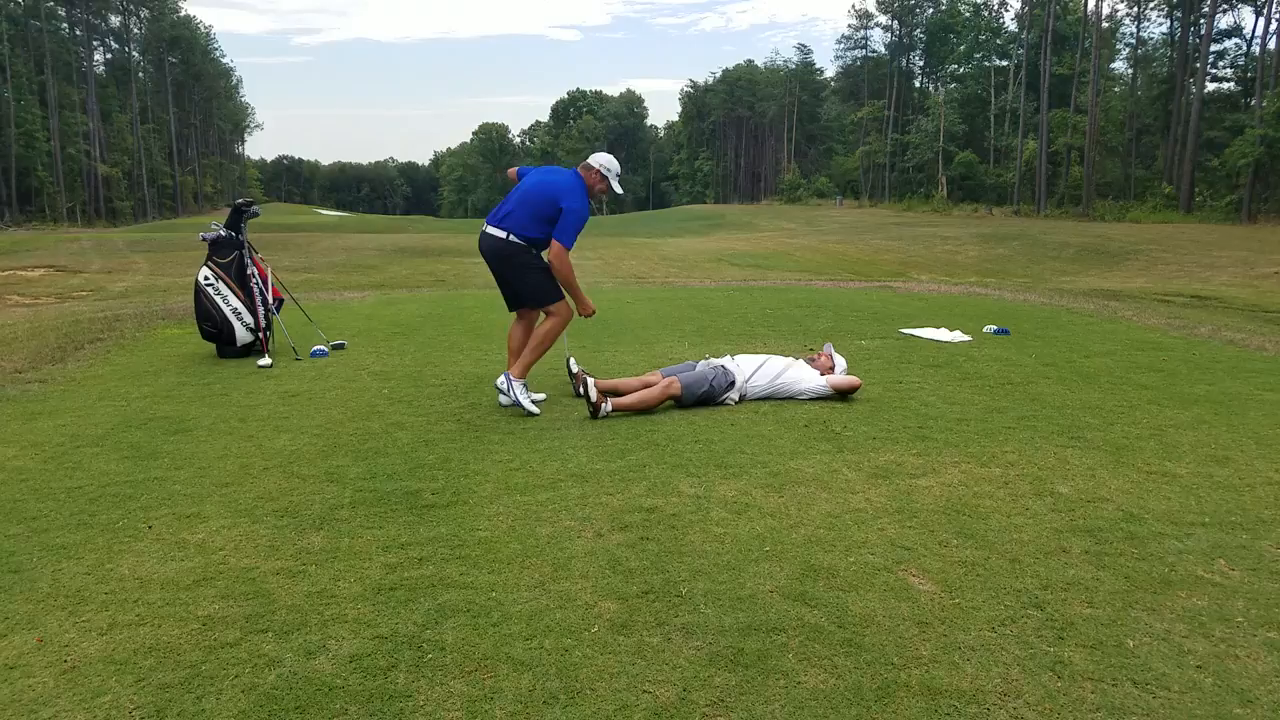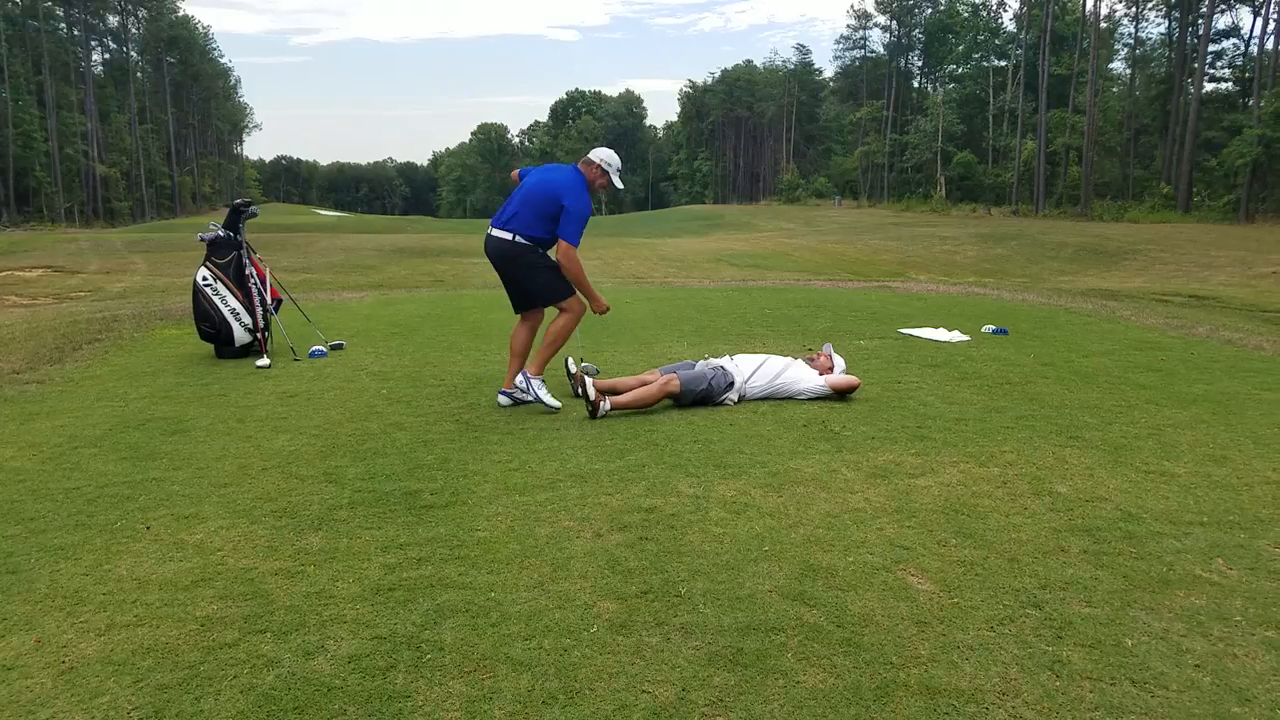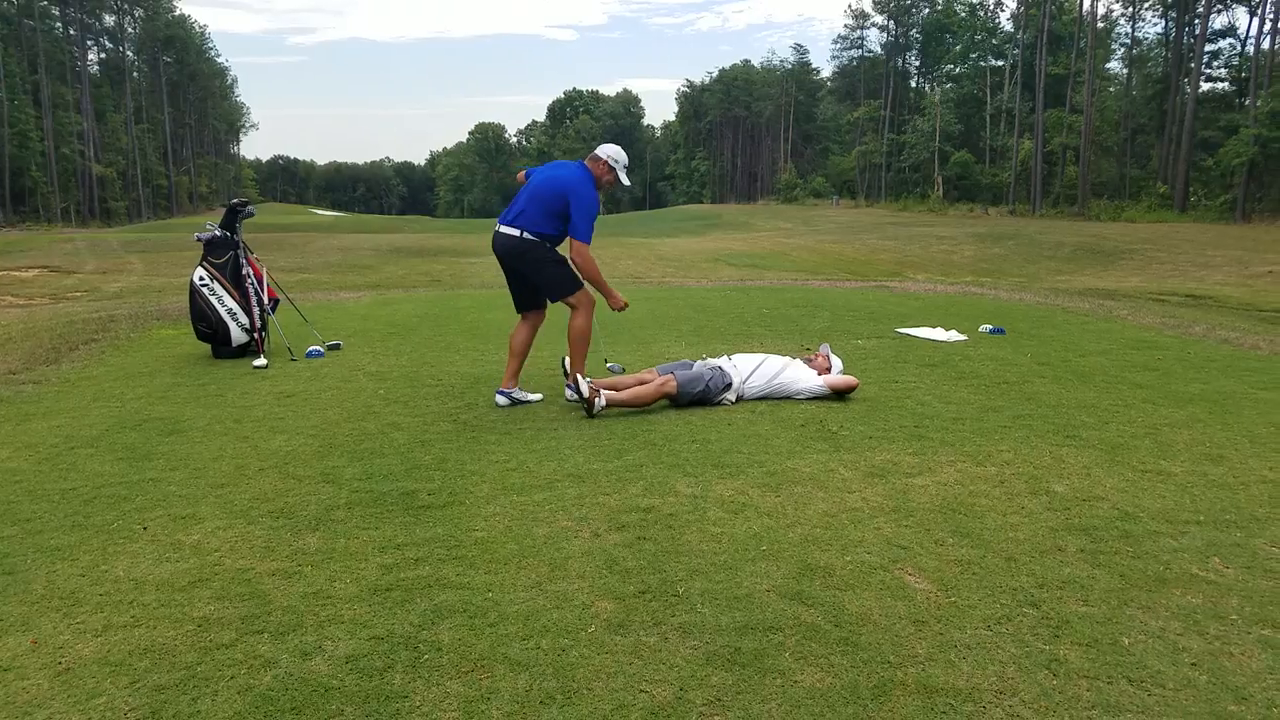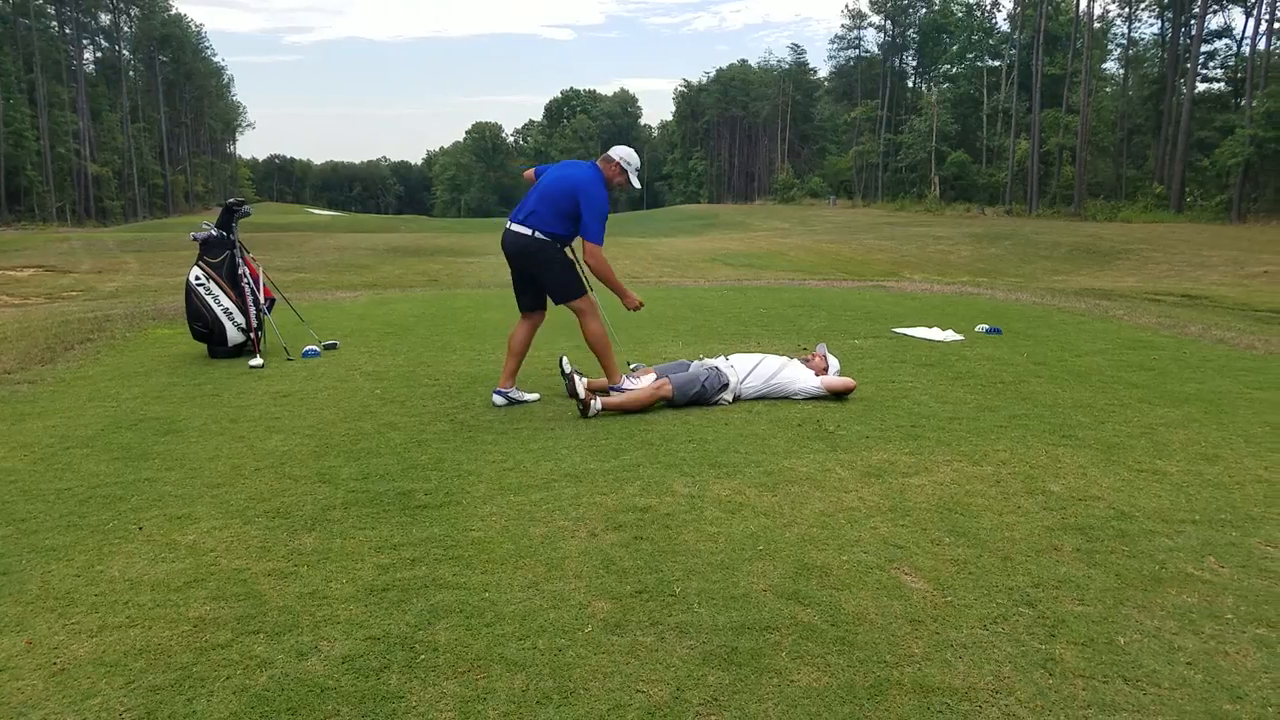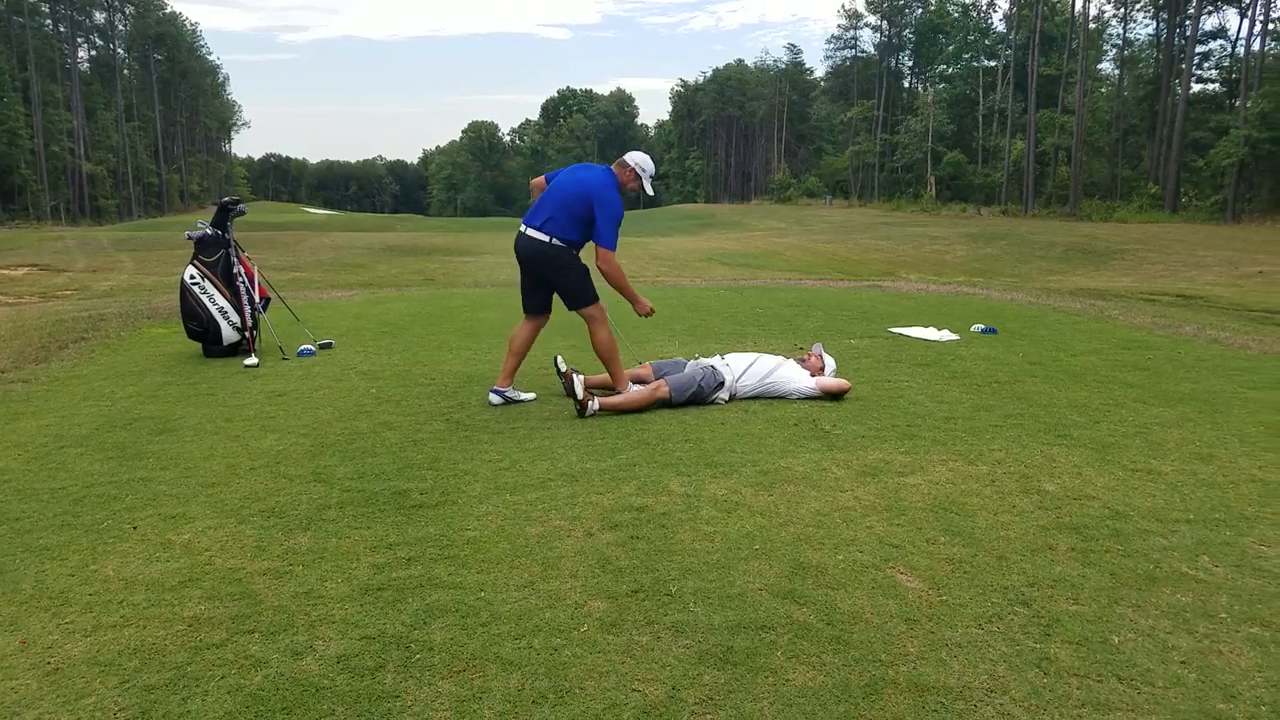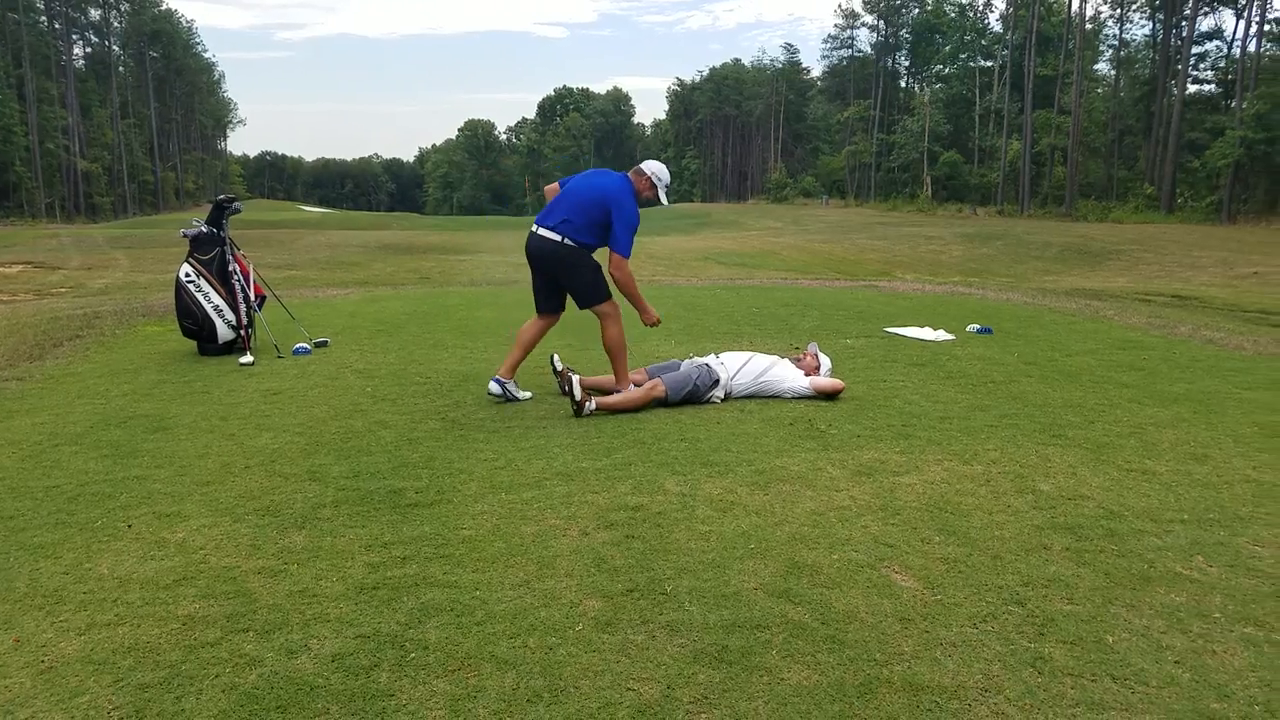
dt=0.1s
person 1, frame 1
left shoulder: (811, 381)
right shoulder: (796, 364)
left elbow: (854, 382)
left wrist: (837, 392)
left hip: (729, 381)
right hip: (721, 365)
left knee: (668, 386)
right knee: (652, 377)
left ankle: (605, 405)
right ankle: (589, 383)
person 1, frame 2
left shoulder: (809, 381)
right shoulder: (795, 364)
left elbow: (853, 381)
left wrist: (836, 393)
left hip: (728, 381)
right hip: (721, 364)
left knee: (666, 383)
right knee: (651, 376)
left ankle: (604, 404)
right ankle: (588, 383)
person 1, frame 3
left shoulder: (808, 380)
right shoulder: (793, 364)
left elbow: (851, 382)
left wrist: (835, 390)
left hip: (726, 381)
right hip: (718, 364)
left knee: (663, 384)
right knee: (647, 376)
left ankle: (600, 400)
right ankle: (588, 384)
person 1, frame 4
left shoulder: (805, 380)
right shoulder: (791, 364)
left elbow: (849, 384)
left wrist: (831, 392)
left hip: (723, 382)
right hip: (716, 364)
left knee: (659, 388)
right knee: (646, 374)
left ankle: (595, 403)
right ankle: (584, 383)
person 1, frame 5
left shoulder: (800, 381)
right shoulder: (786, 364)
left elbow: (844, 385)
left wrist: (827, 389)
left hip: (719, 382)
right hip: (711, 365)
left knee: (656, 390)
right knee: (644, 372)
left ankle: (593, 404)
right ankle: (579, 381)
person 1, frame 6
left shoulder: (795, 380)
right shoulder: (782, 364)
left elbow: (837, 385)
left wrist: (821, 389)
left hip: (714, 380)
right hip: (707, 363)
left knee: (652, 388)
right knee: (639, 376)
left ankle: (590, 404)
right ankle: (575, 381)
person 2, frame 1
left shoulder: (551, 172)
right shoulder: (577, 201)
left elbow: (513, 173)
right elbow: (557, 259)
right wrist: (581, 301)
left hip: (491, 240)
right hip: (511, 247)
left knee: (527, 314)
right knee: (559, 313)
left ankle: (511, 389)
right ankle: (513, 376)
person 2, frame 2
left shoulder: (552, 169)
right shoulder: (578, 198)
left elbow: (516, 175)
right elbow: (565, 257)
right wrist: (593, 297)
left hip: (497, 242)
right hip: (518, 248)
left knee: (531, 316)
right knee: (573, 308)
left ankle: (510, 388)
right ankle: (532, 375)
person 2, frame 3
left shoulder: (560, 167)
right shoulder: (584, 193)
left elbow: (522, 177)
right elbow: (579, 256)
right wrist: (610, 294)
left hip: (504, 240)
right hip: (527, 245)
left knee: (531, 316)
right knee: (582, 303)
left ankle: (508, 388)
person 2, frame 4
left shoulder: (570, 165)
right shoulder: (596, 193)
left elbow: (529, 175)
right elbow: (592, 258)
right wrist: (624, 294)
left hip: (513, 239)
right hip: (537, 244)
left knee: (531, 316)
right knee: (586, 310)
left ankle: (505, 388)
right ankle: (616, 381)
person 2, frame 5
left shoulder: (582, 169)
right shoulder: (609, 198)
left elbow: (536, 184)
right elbow: (605, 263)
right wrist: (636, 300)
left hip: (526, 242)
right hip: (551, 250)
left knee: (535, 318)
right knee: (595, 316)
left ankle: (503, 387)
right ankle: (623, 388)
person 2, frame 6
left shoulder: (598, 174)
right shoulder: (626, 206)
left elbow: (551, 190)
right elbow: (617, 270)
right wrist: (643, 309)
left hip: (536, 241)
right hip: (563, 249)
left knee: (546, 316)
right knee: (609, 313)
left ankle: (504, 378)
right ankle: (624, 388)
